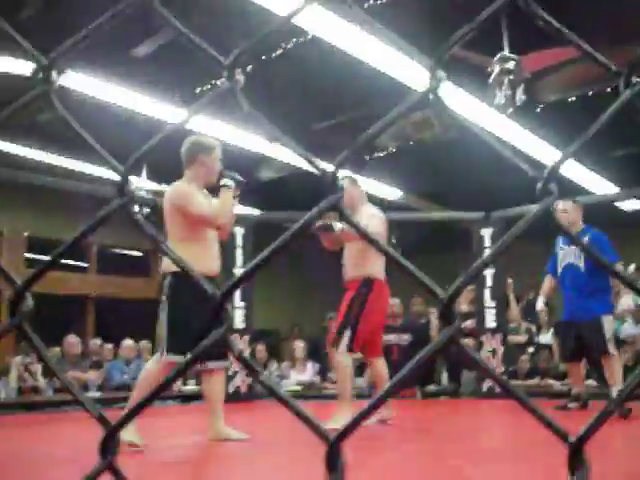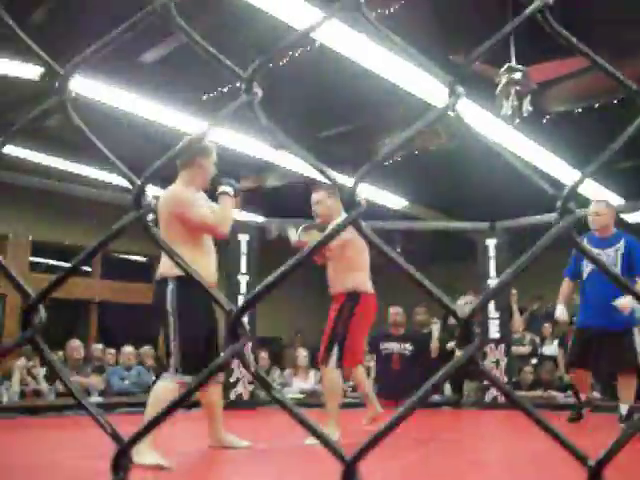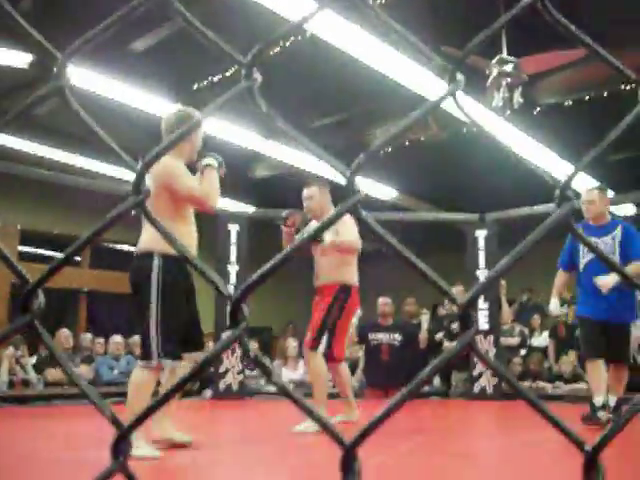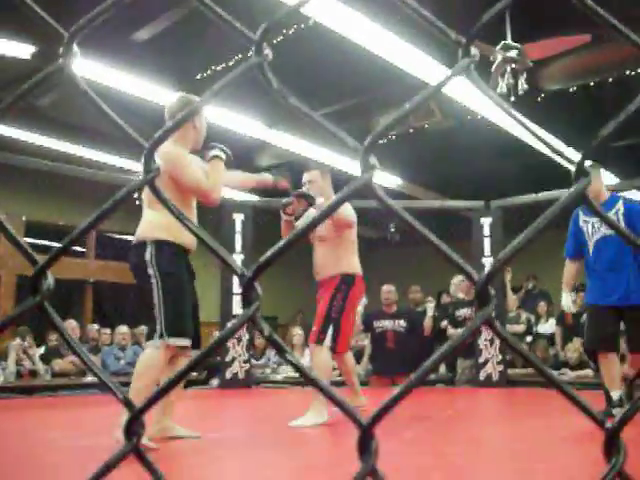
dt=0.3s
person 1, frame 1
left shoulder: (202, 195)
right shoulder: (181, 191)
left elbow: (224, 227)
right elbow: (216, 221)
left wrist: (229, 200)
right wrist: (227, 188)
left hip: (206, 284)
right hip: (181, 282)
left knee: (214, 356)
right knee: (170, 356)
left ankle: (216, 425)
right ankle: (128, 423)
person 1, frame 2
left shoulder: (197, 197)
right shoulder: (178, 194)
left elbow: (218, 222)
right elbow: (220, 227)
left wrist: (229, 197)
right wrist: (226, 193)
left hip: (198, 291)
right hip: (179, 287)
left knee: (210, 367)
right knee: (180, 370)
left ankle: (218, 433)
right ankle: (142, 446)
person 1, frame 3
left shoulder: (171, 168)
right shoulder: (167, 165)
left elbow: (190, 200)
right elbow: (207, 202)
left wrist: (202, 174)
right wrist: (210, 168)
left hip: (172, 266)
right hip: (160, 264)
left knee: (187, 350)
right knee: (156, 354)
left ankle: (162, 425)
right ankle: (130, 438)
person 1, frame 4
left shoulder: (186, 159)
right shoulder: (169, 152)
left elbow: (224, 179)
right elbow: (209, 192)
left wrist: (267, 179)
right wrist: (217, 157)
left hip: (174, 254)
right hip: (157, 250)
left knee: (183, 344)
right knee: (169, 336)
left ankle: (163, 422)
right ankle: (132, 420)
person 2, frame 1
left shoulder: (370, 213)
right shoulder: (357, 216)
left elbow: (374, 234)
right elbow: (333, 244)
left wrist: (339, 226)
right wrist: (323, 229)
left hip: (366, 288)
right hip: (369, 289)
left knee: (338, 345)
right knee: (372, 352)
left ankle: (345, 409)
right ankle: (384, 408)
person 2, frame 2
left shoulder: (344, 224)
right shoulder: (338, 228)
left elbow: (328, 242)
right elbow: (323, 258)
left wrist: (295, 237)
right wrist: (309, 240)
left hip: (353, 300)
right hip: (357, 300)
left knee: (329, 361)
right knee: (349, 361)
left ankle: (331, 428)
right ankle: (373, 407)
person 2, frame 3
left shoulder: (342, 220)
right shoulder: (313, 226)
left elbow: (355, 246)
left wrist: (326, 239)
right wrist: (288, 228)
left hip: (340, 293)
right hip: (324, 295)
left knee: (313, 348)
right knee: (333, 355)
left ankle: (319, 414)
right ankle: (351, 410)
person 2, frame 4
left shoulder: (339, 206)
right shoulder: (312, 213)
left elbow: (349, 221)
right elbow: (289, 239)
left wrist: (316, 200)
right wrist: (287, 215)
left hip: (344, 283)
right hip: (328, 286)
left knee: (319, 342)
right knee: (338, 346)
left ankle: (318, 409)
right ankle: (357, 396)
person 3, frame 1
left shoulder: (595, 237)
right shoulder: (559, 242)
left elbow: (614, 266)
right elbow: (552, 274)
right wrist: (541, 298)
left hip: (596, 307)
right hip: (570, 311)
left knee: (606, 351)
right knee: (570, 356)
left ankle: (618, 398)
right ankle: (578, 397)
person 3, frame 2
right shoulder: (583, 243)
right elbow: (570, 278)
right wrist: (560, 304)
left hip: (620, 319)
right hip: (588, 317)
right knee: (577, 364)
right ankle: (582, 402)
person 3, frame 3
right shoulder: (578, 233)
right elbow: (565, 269)
left wrist: (613, 277)
right wrist: (554, 297)
right hip: (589, 308)
left knee: (620, 360)
right knee: (593, 356)
left ankle: (614, 405)
right ankle: (599, 407)
person 3, frame 4
right shoulder: (579, 216)
right elbow: (573, 258)
right wrist: (566, 291)
right hip: (599, 295)
right knee: (604, 347)
right ankle: (616, 401)
